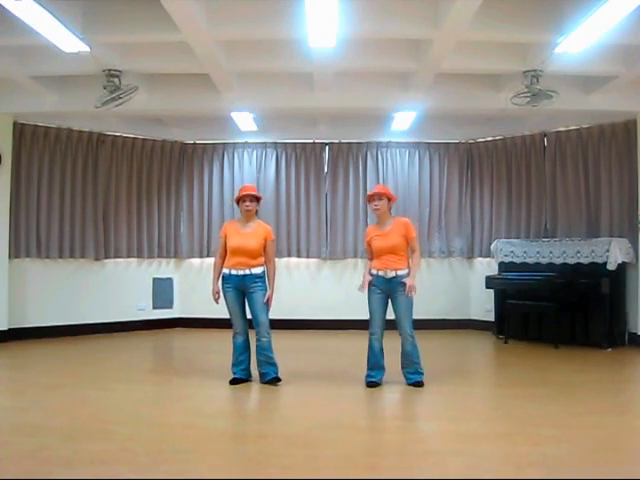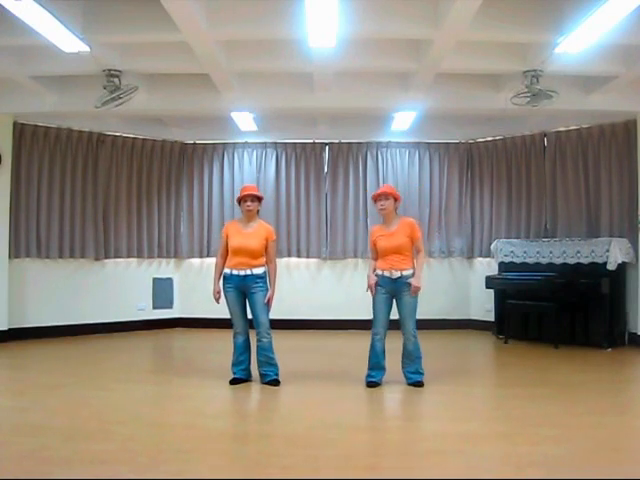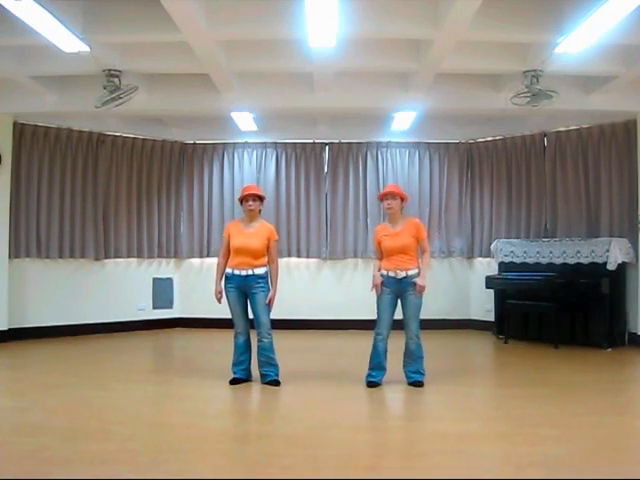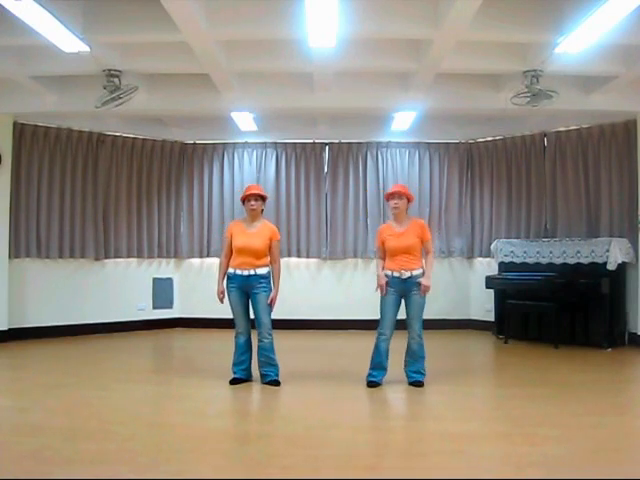
dt=0.1s
person 1, frame 1
left shoulder: (404, 224)
right shoulder: (370, 231)
left elbow: (415, 251)
left wrist: (412, 276)
right wrist: (366, 275)
left hip: (400, 280)
right hip: (378, 281)
left knee: (406, 330)
right knee: (375, 330)
left ankle: (413, 374)
right ankle: (374, 374)
person 1, frame 2
left shoulder: (409, 224)
right shoulder: (375, 231)
left elbow: (420, 252)
left wrist: (418, 276)
right wrist: (371, 274)
left hip: (406, 280)
right hip: (382, 281)
left knee: (409, 330)
right knee: (378, 330)
left ankle: (414, 374)
right ankle: (375, 374)
person 1, frame 3
left shoulder: (415, 224)
right shoulder: (380, 230)
left elbow: (425, 252)
left wrist: (422, 276)
right wrist: (375, 274)
left hip: (410, 280)
right hip: (387, 281)
left knee: (412, 330)
right knee: (381, 330)
left ankle: (415, 374)
right ankle: (375, 374)
person 1, frame 4
left shoulder: (419, 225)
right shoulder: (383, 230)
left elbow: (429, 253)
left wrist: (427, 276)
right wrist: (380, 274)
left hip: (415, 280)
right hip: (392, 281)
left knee: (415, 330)
right knee: (384, 330)
left ankle: (415, 374)
right ankle: (376, 374)
person 2, frame 1
left shoulder: (265, 230)
right shoulder: (227, 227)
left elbow: (270, 261)
right elbow: (220, 257)
left wrist: (271, 288)
right wrist: (215, 283)
left hip: (256, 279)
right hip: (231, 280)
left knee: (263, 326)
right knee: (238, 329)
left ankle: (268, 372)
right ankle: (241, 372)
person 2, frame 2
left shoulder: (267, 230)
right shoulder: (229, 228)
left elbow: (271, 262)
right elbow: (221, 257)
left wrist: (272, 288)
right wrist: (216, 283)
left hip: (257, 279)
right hip: (232, 280)
left knee: (263, 328)
right knee: (239, 329)
left ankle: (269, 373)
right ankle: (241, 372)
person 2, frame 3
left shoulder: (269, 230)
right shoulder: (231, 227)
left elbow: (273, 262)
right elbow: (223, 257)
left wrist: (274, 288)
right wrist: (218, 283)
left hip: (258, 279)
right hip: (234, 280)
left knee: (264, 328)
right knee: (240, 329)
left ankle: (269, 374)
right ankle: (241, 372)
person 2, frame 4
left shoulder: (271, 230)
right shoulder: (233, 227)
left elbow: (275, 262)
right elbow: (225, 257)
left wrist: (275, 288)
right wrist: (220, 283)
left hip: (260, 280)
right hip: (236, 280)
left knee: (265, 329)
right knee: (241, 329)
left ankle: (269, 374)
right ankle: (241, 372)
